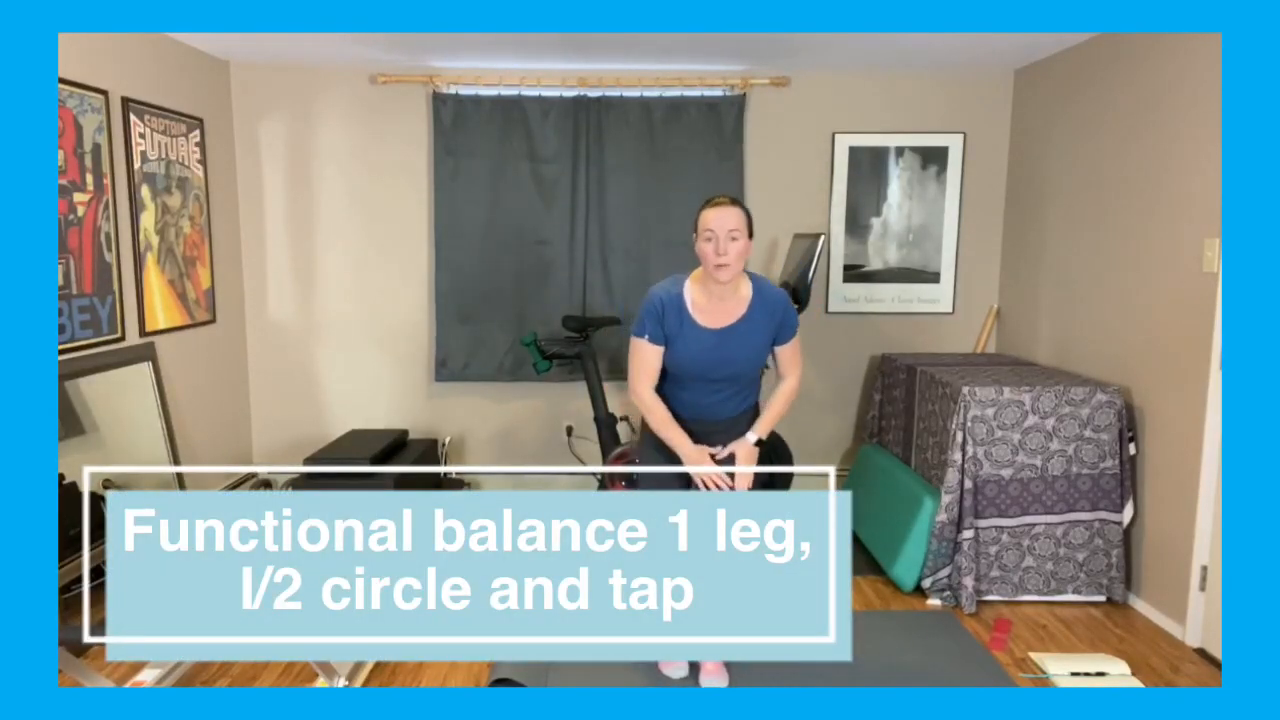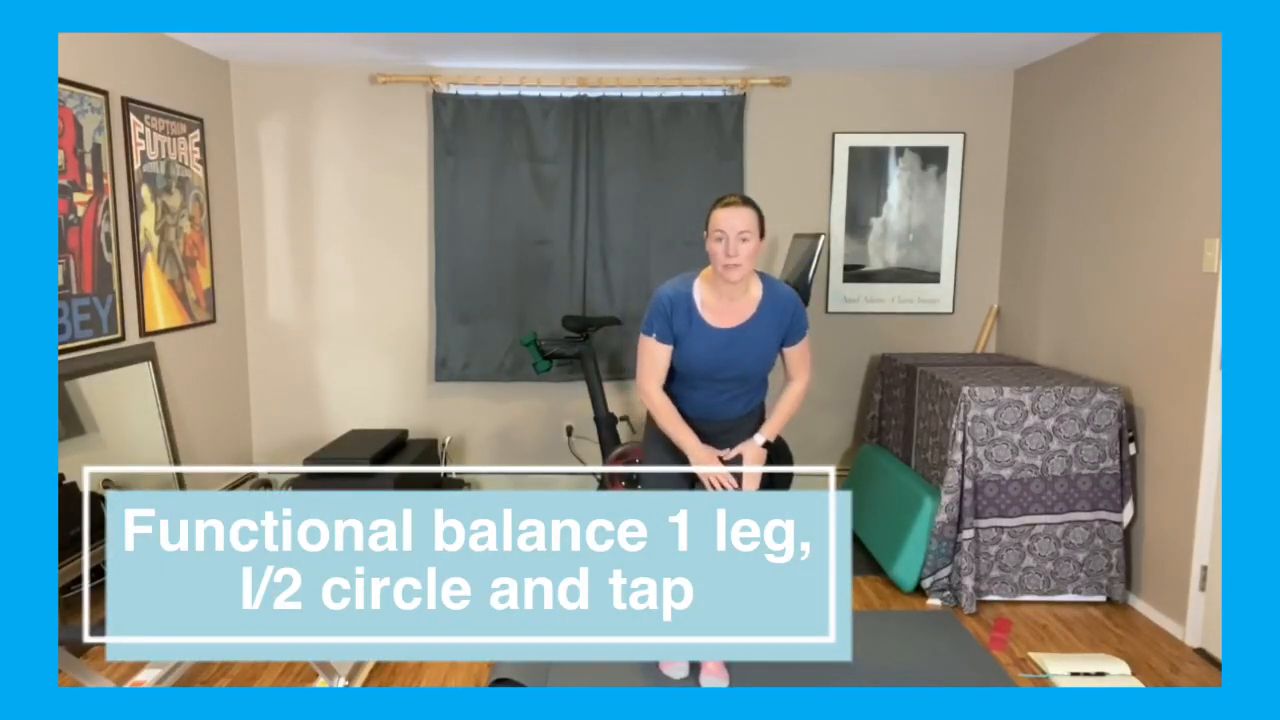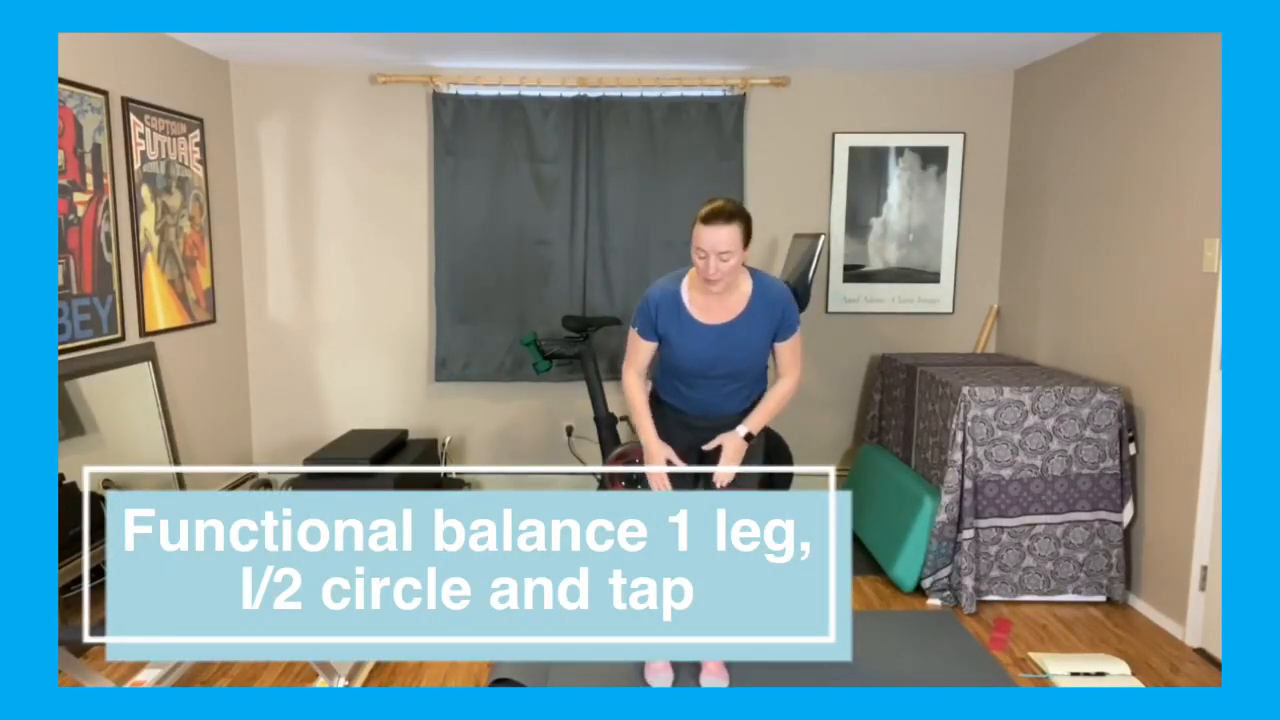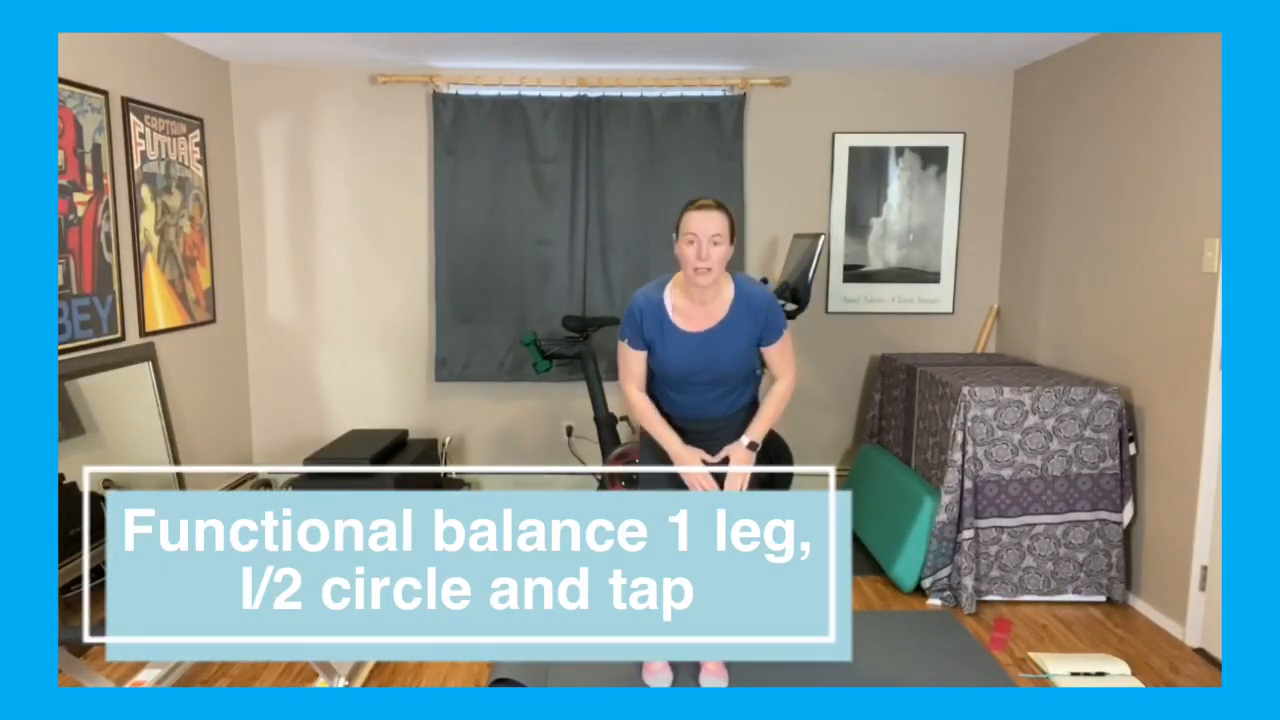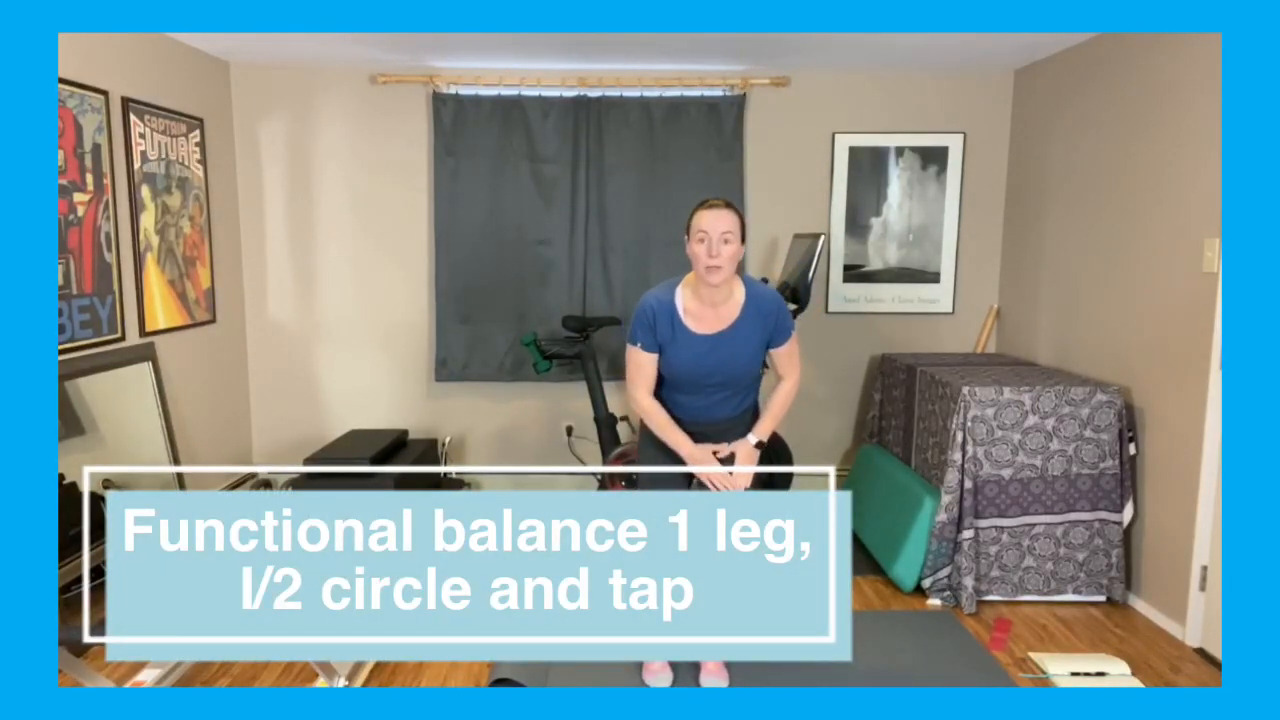
dt=0.4s
person 1, frame 1
left shoulder: (773, 303)
right shoulder: (663, 301)
left elbow: (790, 377)
right elbow: (641, 388)
left wrist: (753, 440)
right wrist: (688, 452)
left hip: (733, 434)
right hip: (666, 433)
person 1, frame 2
left shoulder: (783, 304)
right shoulder: (672, 299)
left elbow: (799, 379)
right elbow: (649, 385)
left wrist: (761, 442)
right wrist: (694, 451)
left hip: (740, 434)
right hip: (673, 433)
person 1, frame 3
left shoulder: (775, 299)
right shoulder: (662, 298)
left elbow: (789, 375)
right elbow: (633, 373)
left wrist: (744, 434)
right wrist: (650, 442)
left hip: (737, 431)
right hip: (673, 428)
person 1, frame 4
left shoulder: (758, 302)
right shoulder: (645, 305)
left elbow: (784, 378)
right elbow: (633, 389)
left wrist: (749, 445)
right wrist: (678, 453)
left hip: (732, 433)
right hip: (666, 433)
person 1, frame 5
left shoulder: (767, 306)
right shoulder: (655, 307)
left elbow: (789, 377)
right elbow: (640, 394)
left wrist: (754, 442)
right wrist: (692, 454)
left hip: (734, 434)
right hip: (666, 434)
